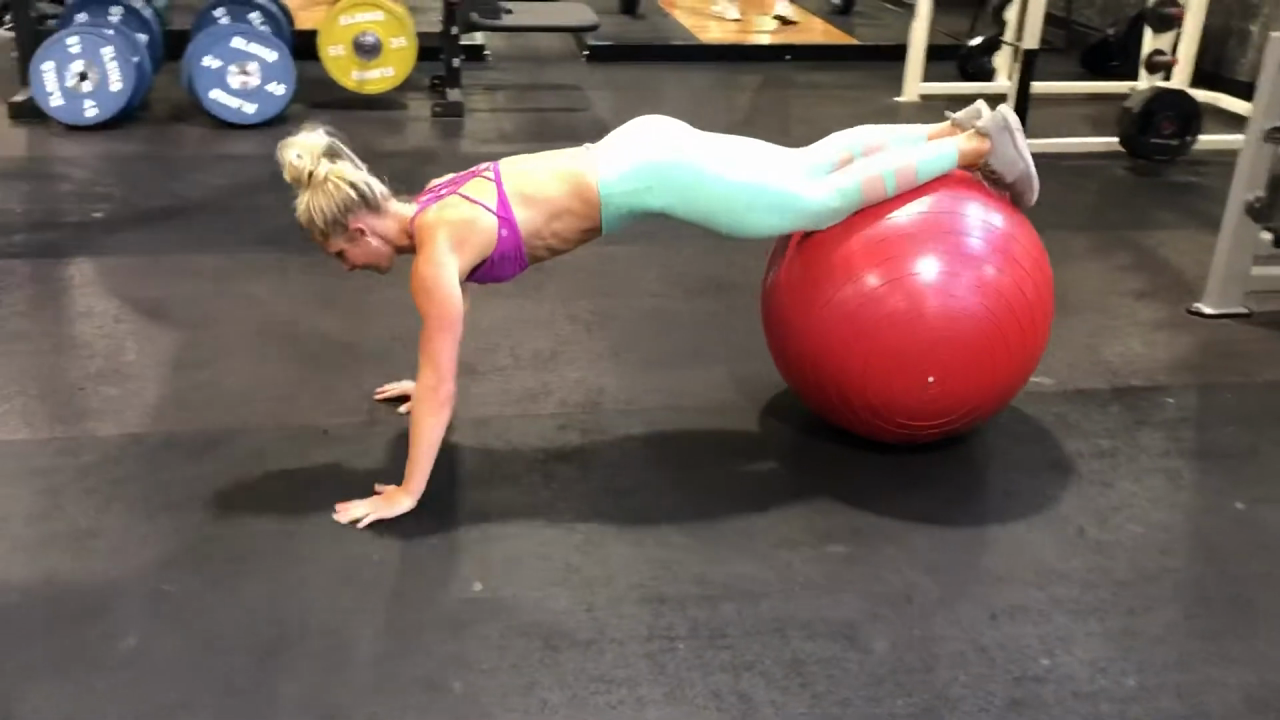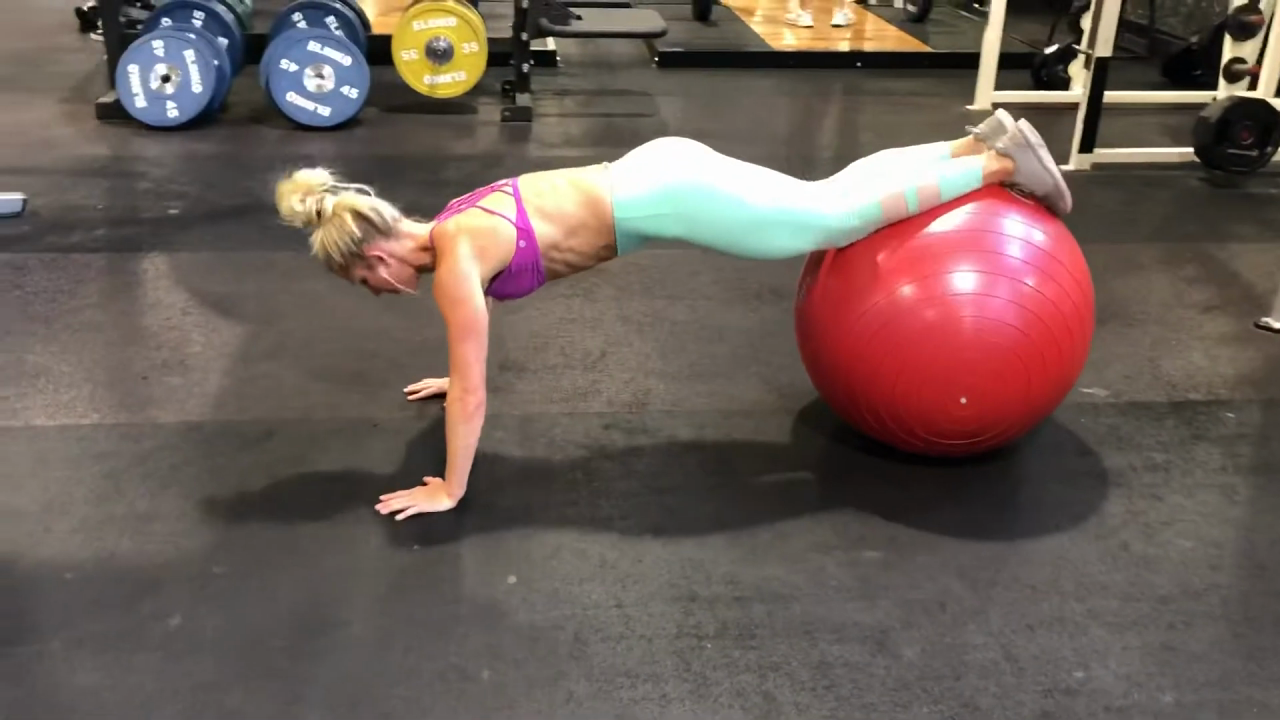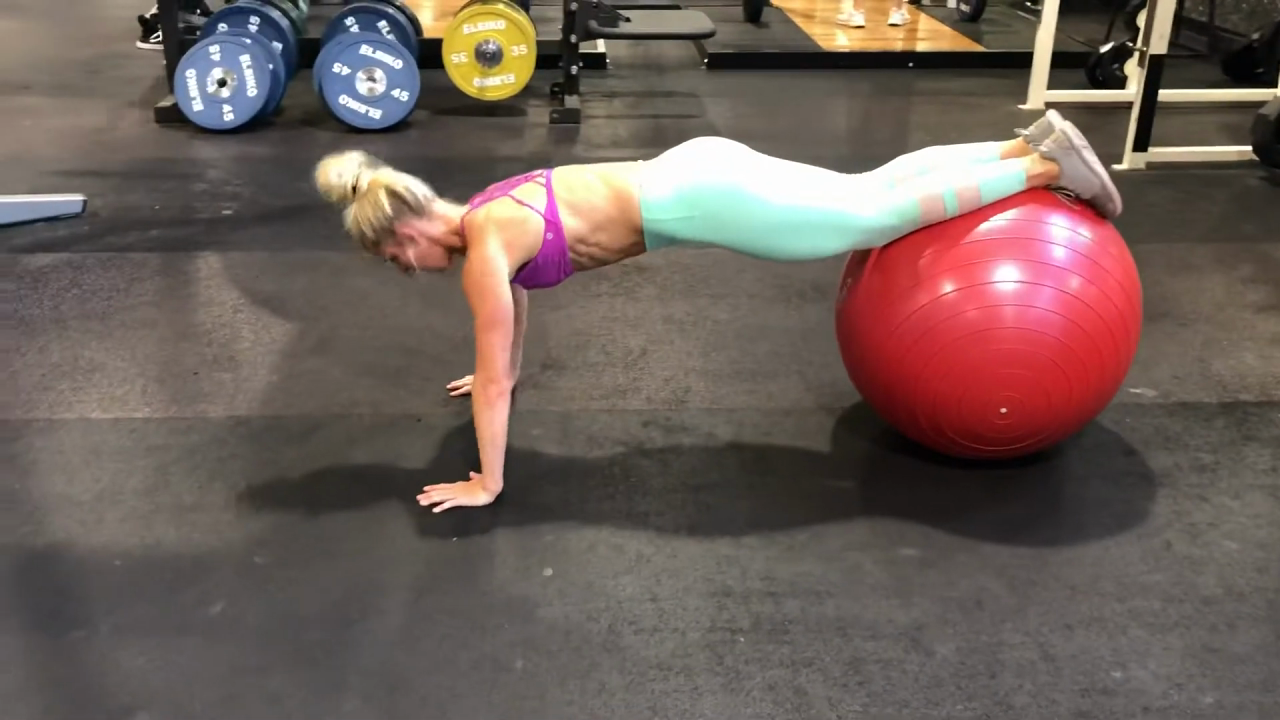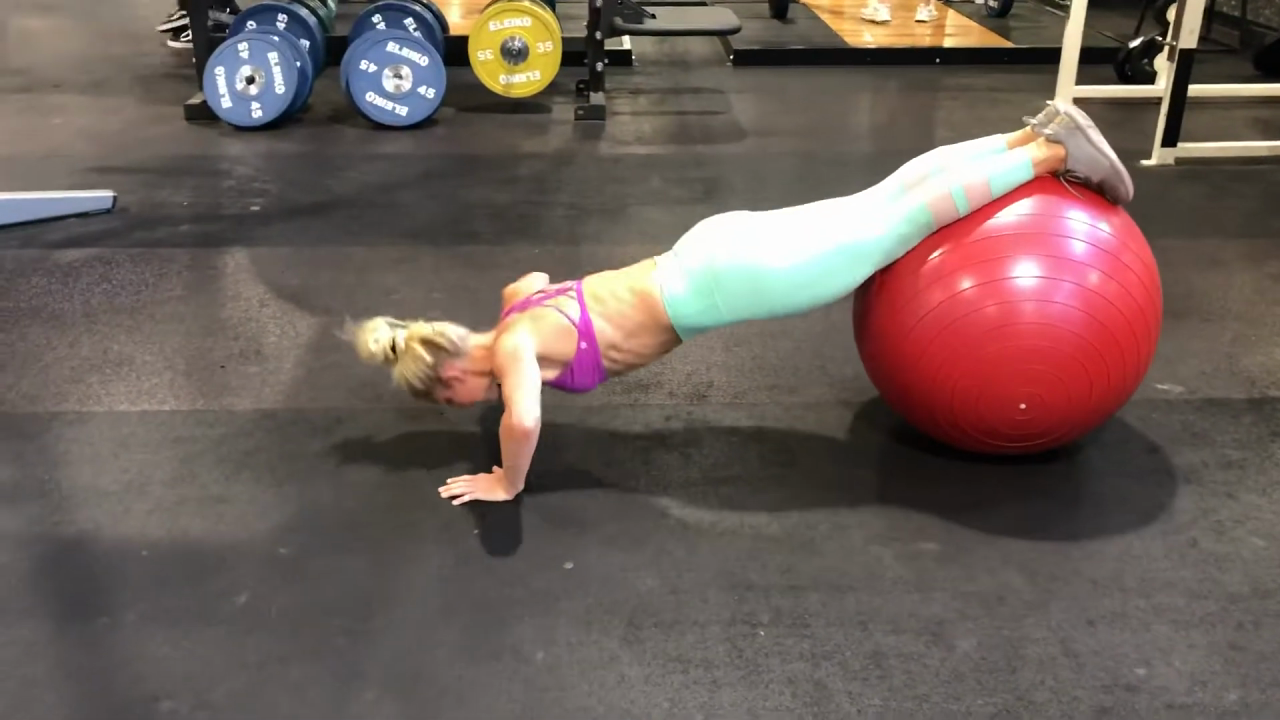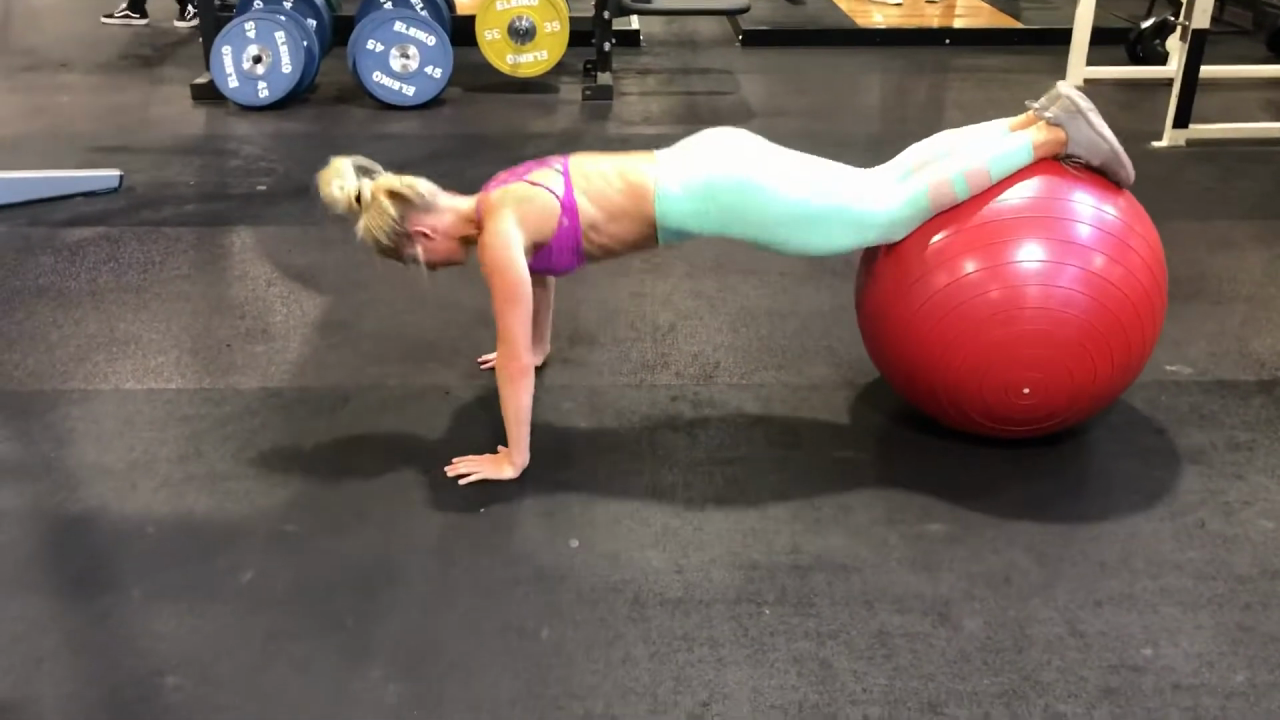
dt=0.5s
person 1, frame 1
left shoulder: (435, 243)
right shoulder: (426, 214)
left elbow: (441, 384)
right elbow: (444, 304)
left wrist: (409, 493)
right wrist: (427, 384)
left hip: (648, 173)
right hip: (643, 146)
left knee: (825, 201)
right knee: (811, 164)
left ankle: (979, 147)
right ankle: (954, 130)
person 1, frame 2
left shoulder: (453, 257)
right shoulder: (456, 230)
left elbow: (471, 391)
right elbow: (488, 300)
left wrist: (450, 491)
right wrist: (462, 376)
left hip: (665, 197)
right hip: (660, 169)
left knee: (842, 219)
right knee: (829, 198)
left ankle: (1003, 162)
right ankle: (980, 145)
person 1, frame 3
left shoulder: (482, 244)
right shoulder: (486, 217)
left elbow: (490, 384)
right elbow: (517, 292)
left wrist: (486, 486)
right wrist: (507, 372)
left hip: (695, 200)
right hip: (696, 170)
left knee: (879, 216)
right knee: (872, 191)
left ankle: (1048, 166)
right ankle: (1030, 144)
person 1, frame 4
left shoulder: (512, 344)
right shoulder: (515, 308)
left elbow: (523, 423)
left wrist: (506, 486)
left hip: (717, 282)
right hip: (714, 249)
left knee: (892, 228)
right knee: (879, 207)
left ankle: (1054, 153)
right ankle: (1036, 136)
person 1, frame 5
left shoulder: (494, 228)
right shoulder: (497, 202)
left elbow: (512, 363)
right elbow: (542, 261)
left wrist: (513, 459)
right wrist: (537, 348)
left hip: (708, 190)
right hip: (708, 163)
left knee: (895, 211)
right knee: (886, 182)
left ankle: (1057, 136)
right ankle: (1040, 118)
